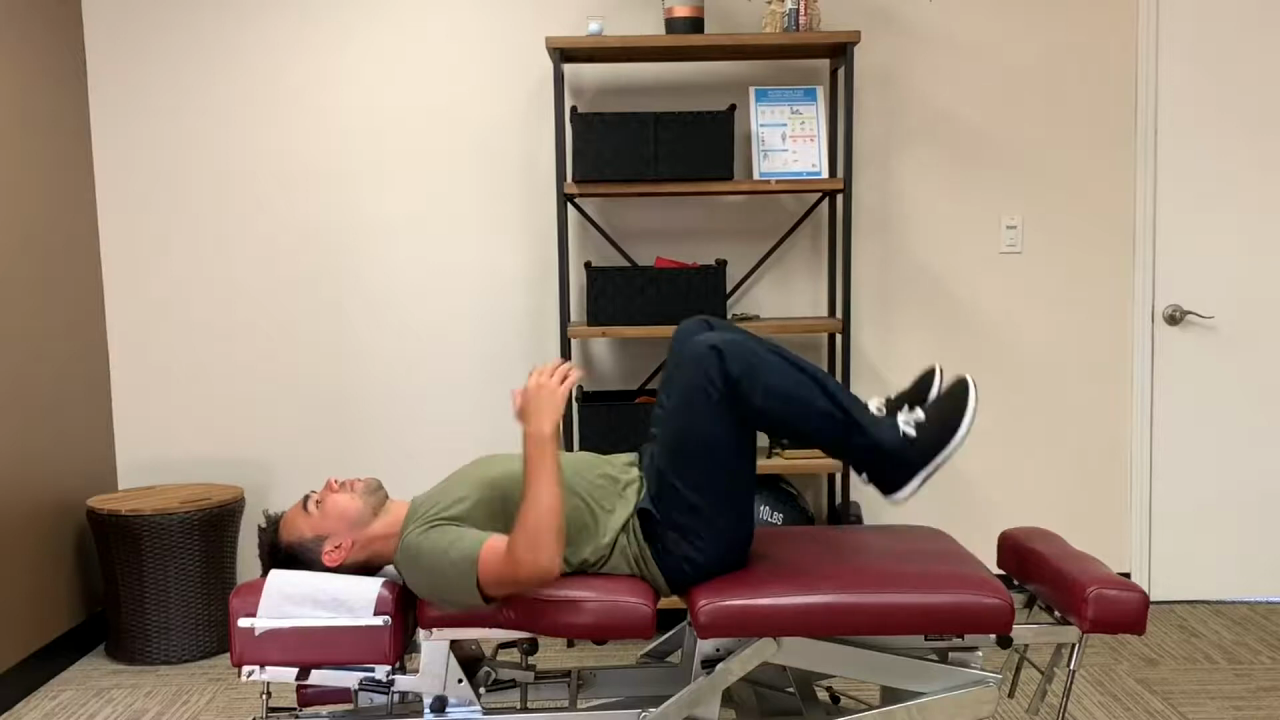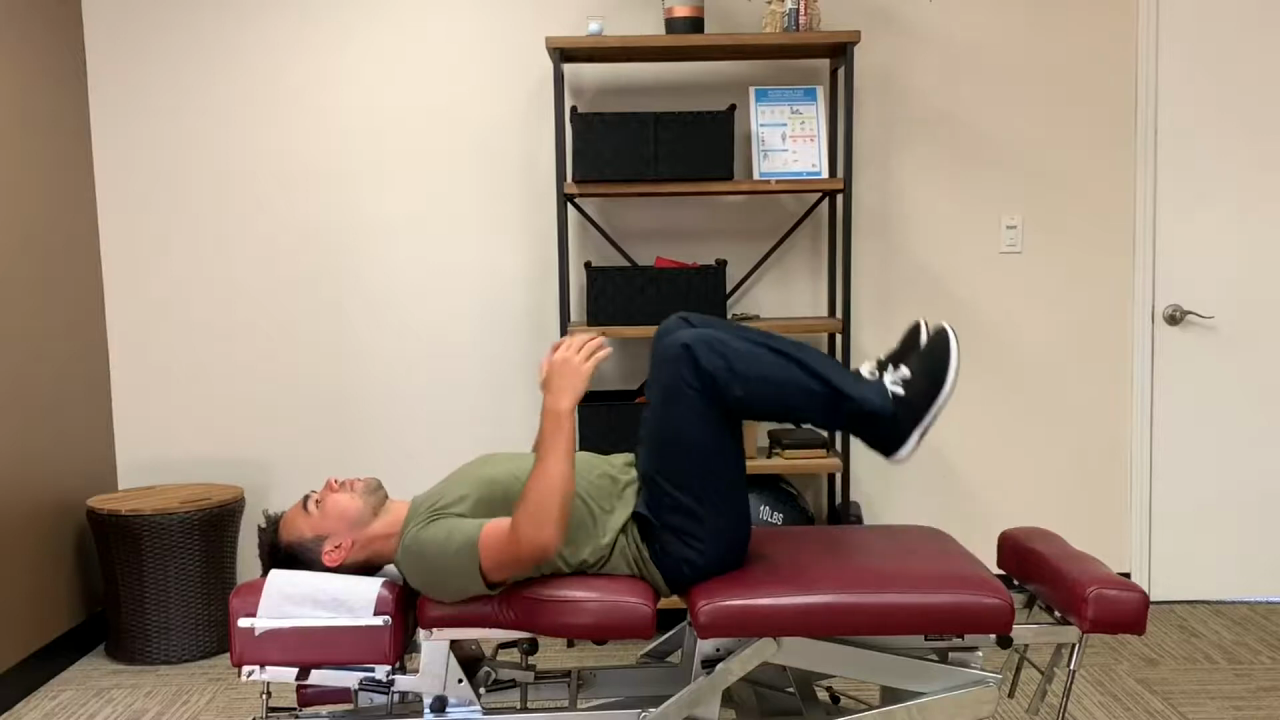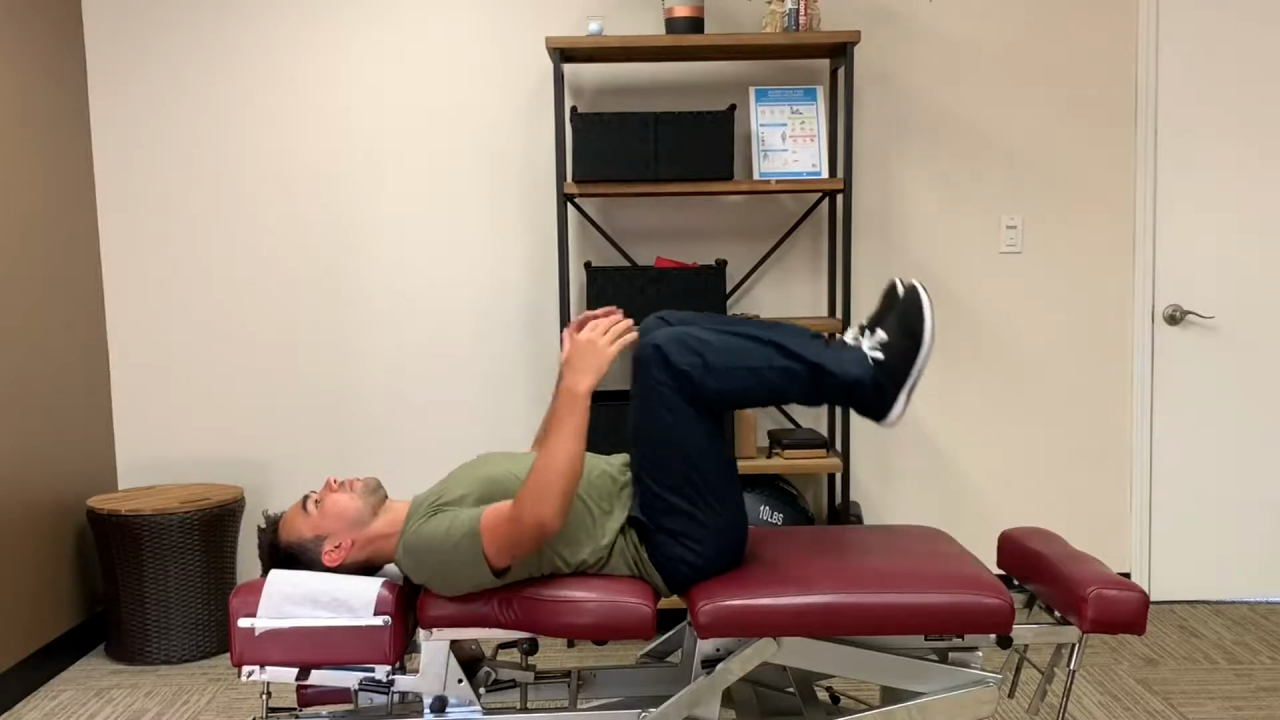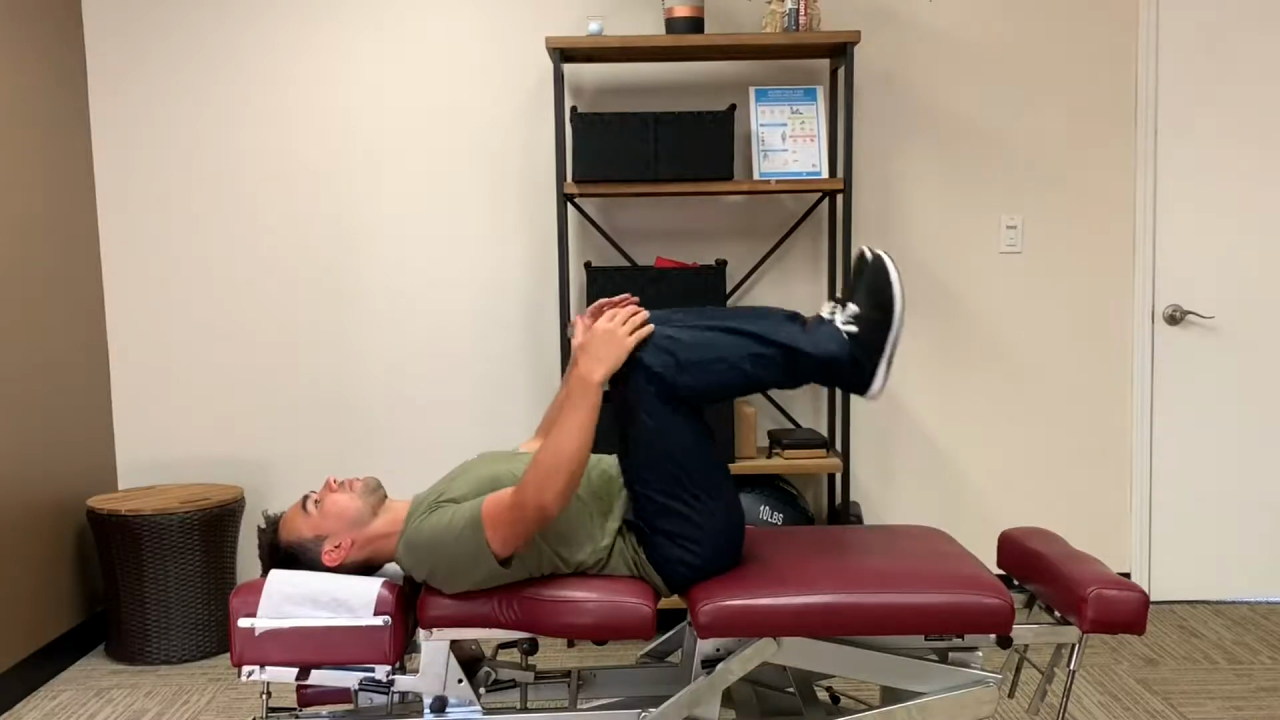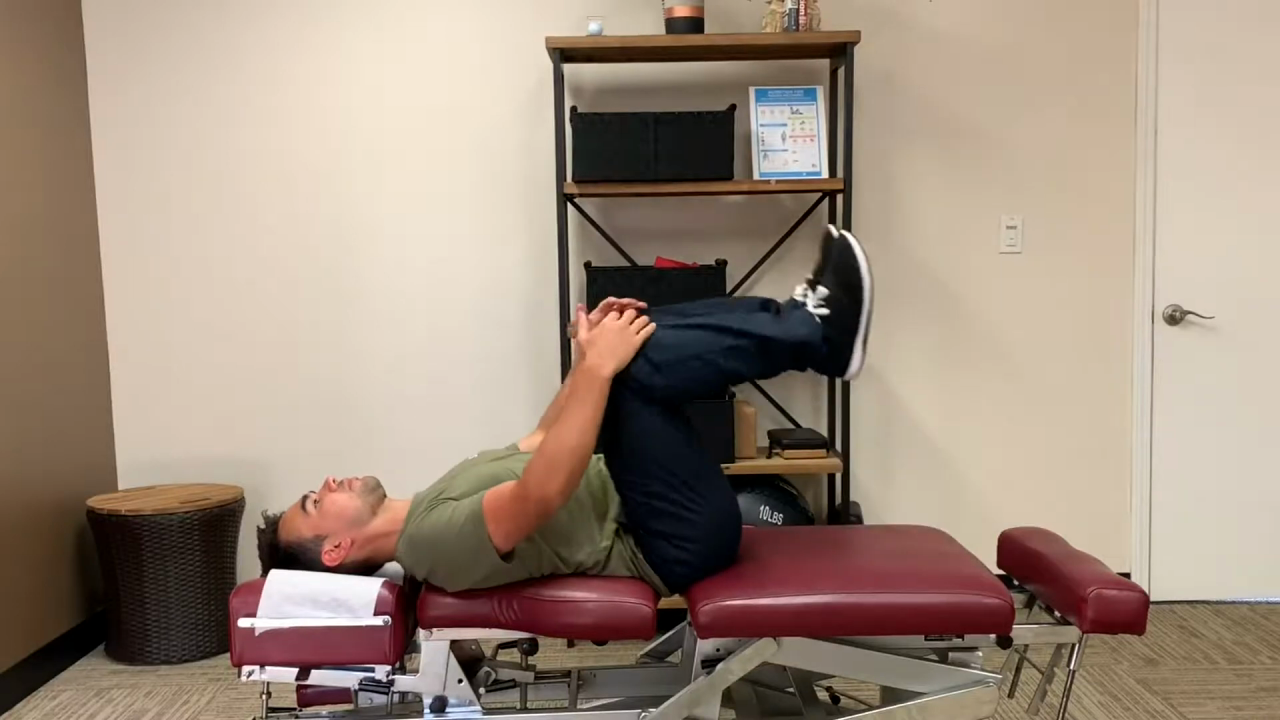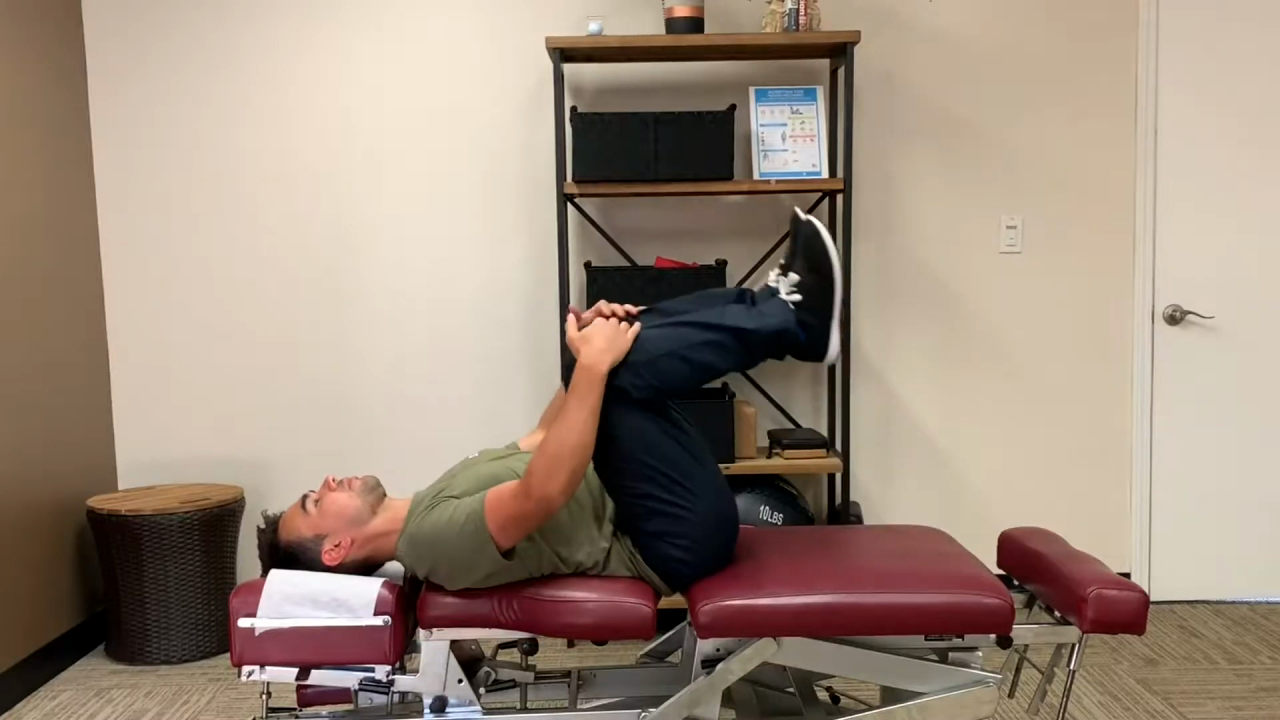
dt=0.1s
person 1, frame 1
left shoulder: (431, 515)
right shoulder: (423, 555)
right elbow: (537, 564)
left wrist: (540, 430)
right wrist: (539, 428)
left hip: (641, 490)
right hip: (678, 542)
left knee: (700, 337)
right knee: (711, 357)
left ankle: (867, 429)
right ankle: (888, 453)
person 1, frame 2
left shoulder: (429, 512)
right shoulder: (424, 551)
right elbow: (538, 540)
left wrist: (556, 398)
right wrist: (558, 404)
left hip: (635, 487)
right hip: (677, 541)
left knee: (684, 333)
right knee: (689, 355)
left ankle: (863, 393)
right ankle: (879, 411)
person 1, frame 3
left shoulder: (436, 508)
right shoulder: (429, 547)
left elbow: (539, 463)
right elbow: (540, 519)
left wrist: (570, 378)
right wrist: (577, 384)
left hip: (632, 494)
right hip: (681, 547)
left knee: (659, 334)
right knee: (667, 356)
left ankle: (850, 360)
right ankle: (866, 375)
person 1, frame 4
left shoulder: (435, 505)
right shoulder: (430, 544)
left elbow: (541, 449)
right elbow: (543, 500)
left wrist: (584, 359)
right wrist: (590, 373)
left hip: (627, 493)
right hip: (679, 543)
left knee: (644, 338)
right knee: (651, 359)
left ankle: (824, 337)
right ankle: (842, 352)
person 1, frame 5
left shoulder: (437, 506)
right shoulder: (433, 540)
left elbow: (544, 440)
right elbow: (546, 489)
left wrist: (590, 354)
right wrist: (599, 365)
right hip: (682, 545)
left knee: (629, 346)
right knee: (629, 364)
left ankle: (802, 319)
right ankle: (817, 332)
person 1, frame 6
left shoulder: (436, 504)
right shoulder: (434, 539)
left elbow: (541, 439)
right elbow: (546, 489)
left wrist: (586, 356)
right wrist: (591, 367)
right hip: (681, 537)
left knee: (618, 344)
right knee: (616, 368)
left ankle: (777, 307)
right ankle: (791, 320)
